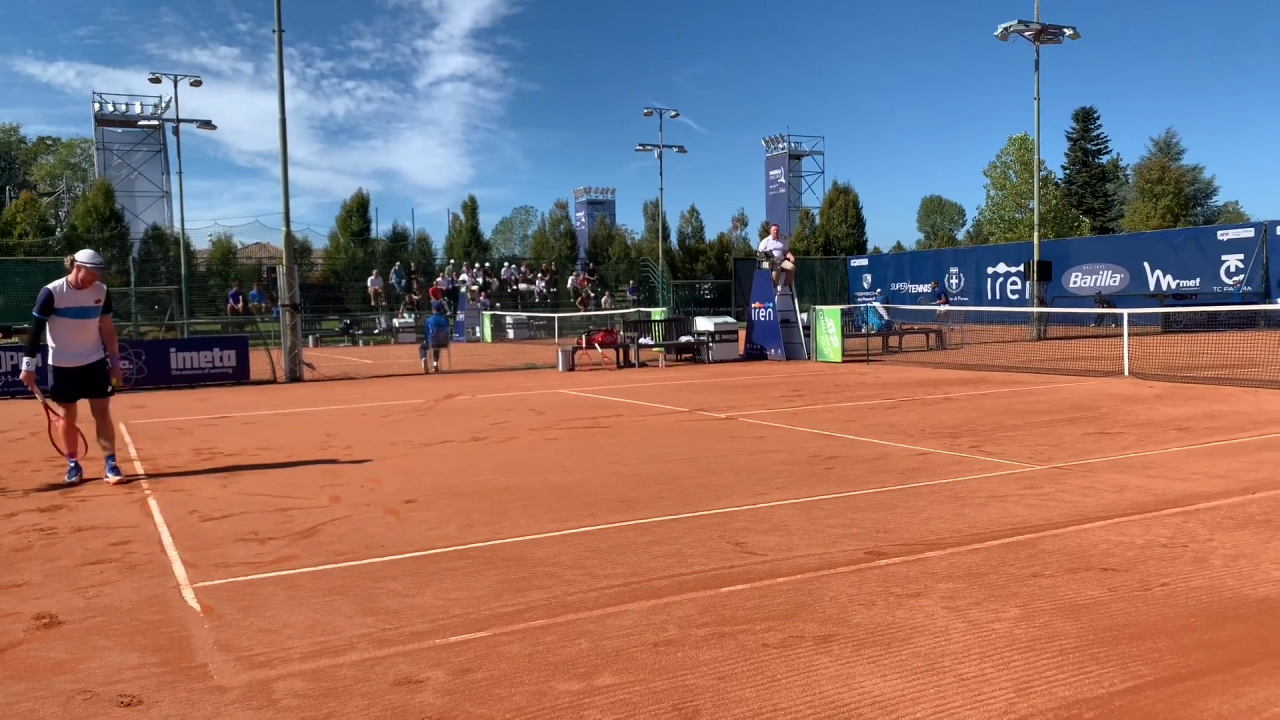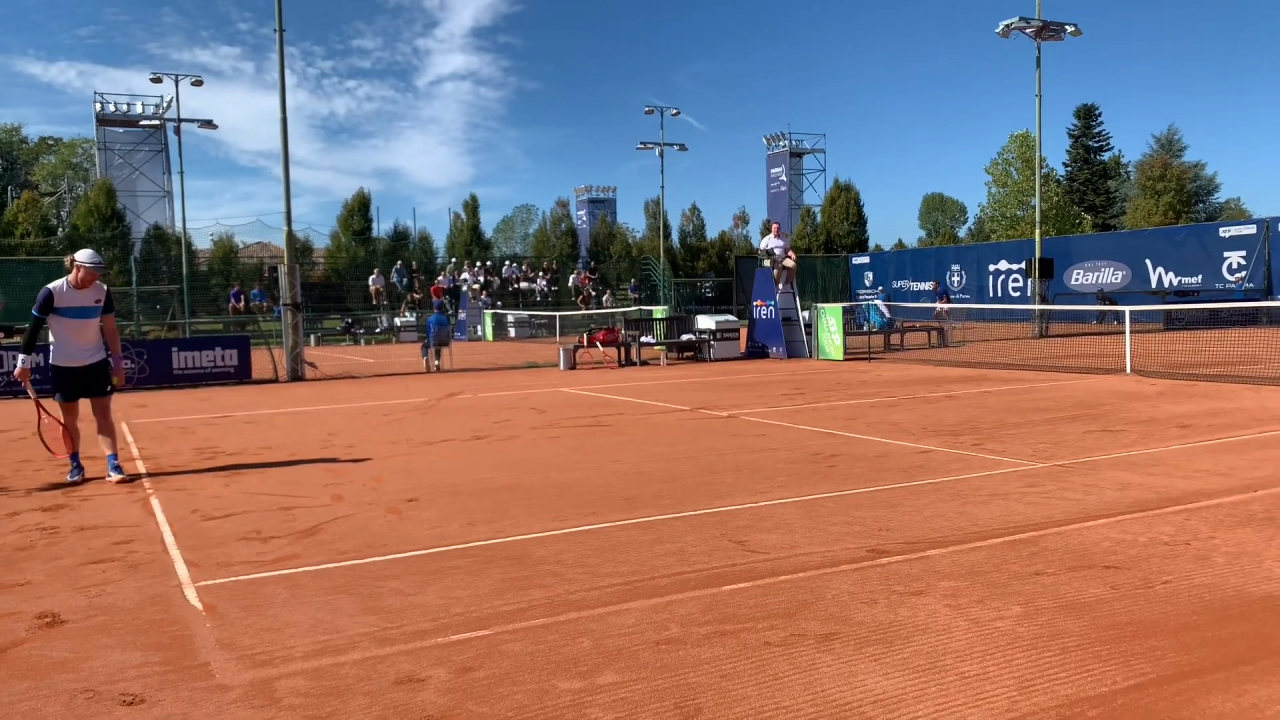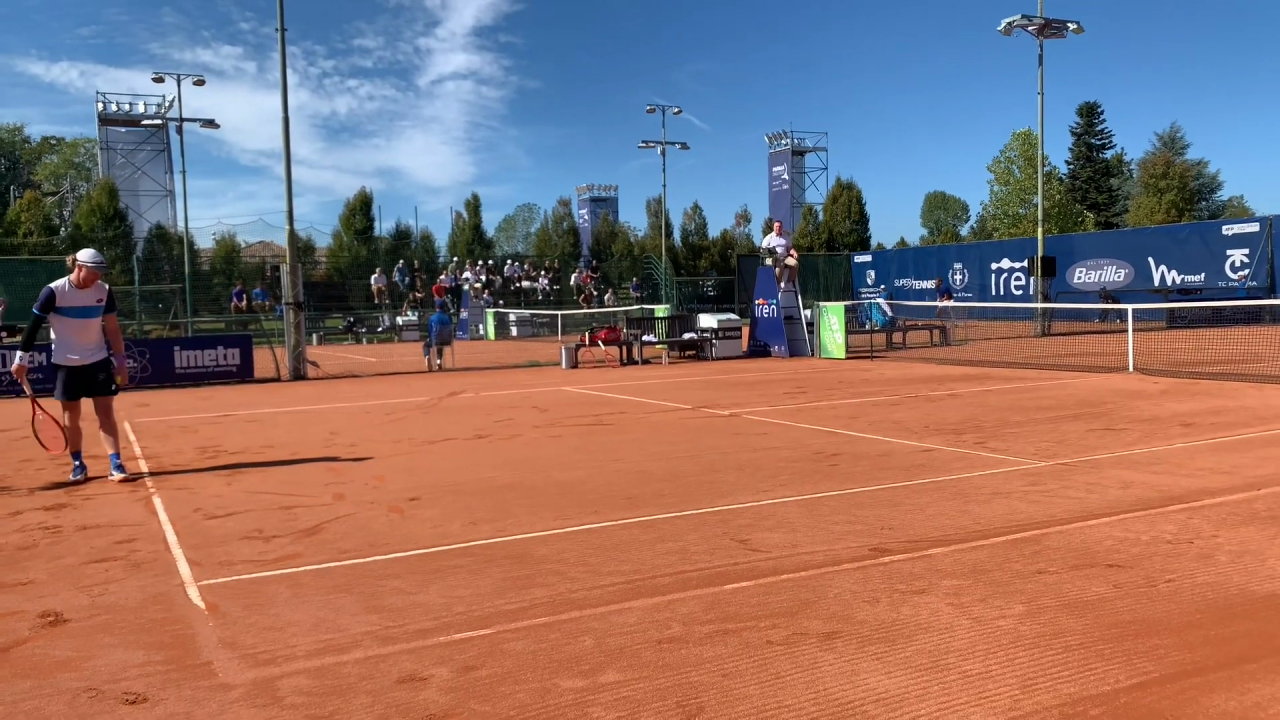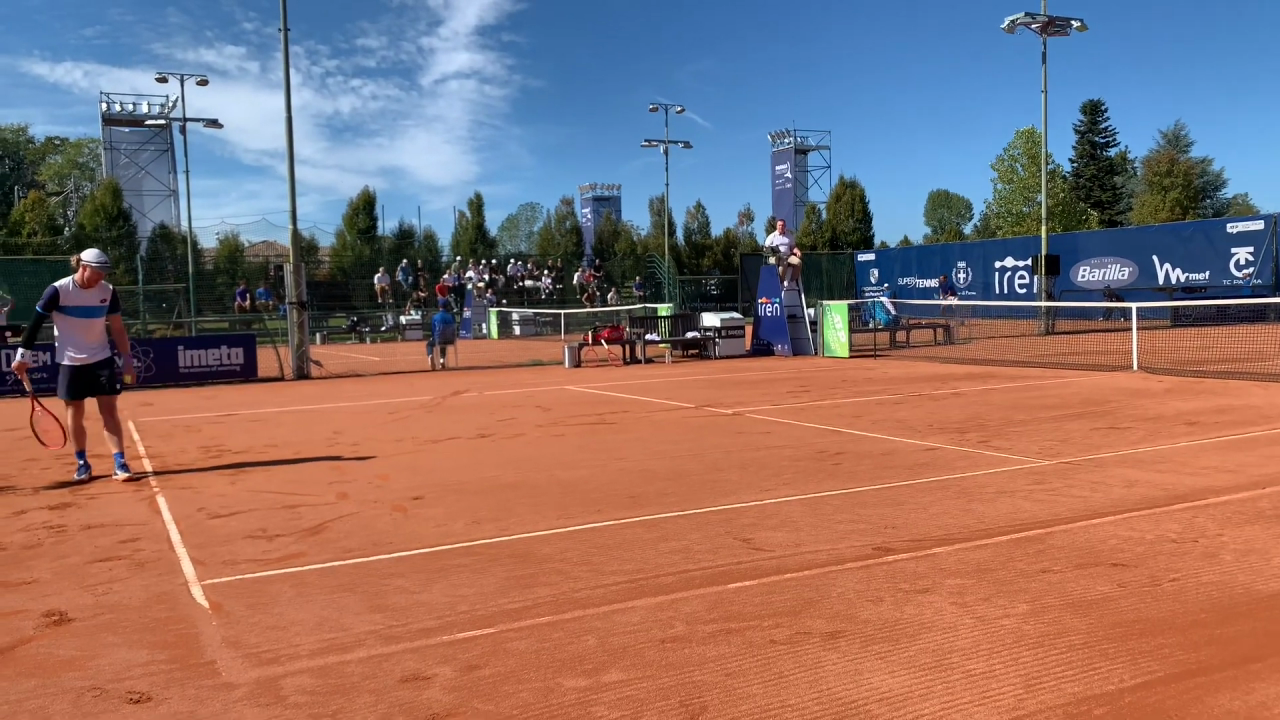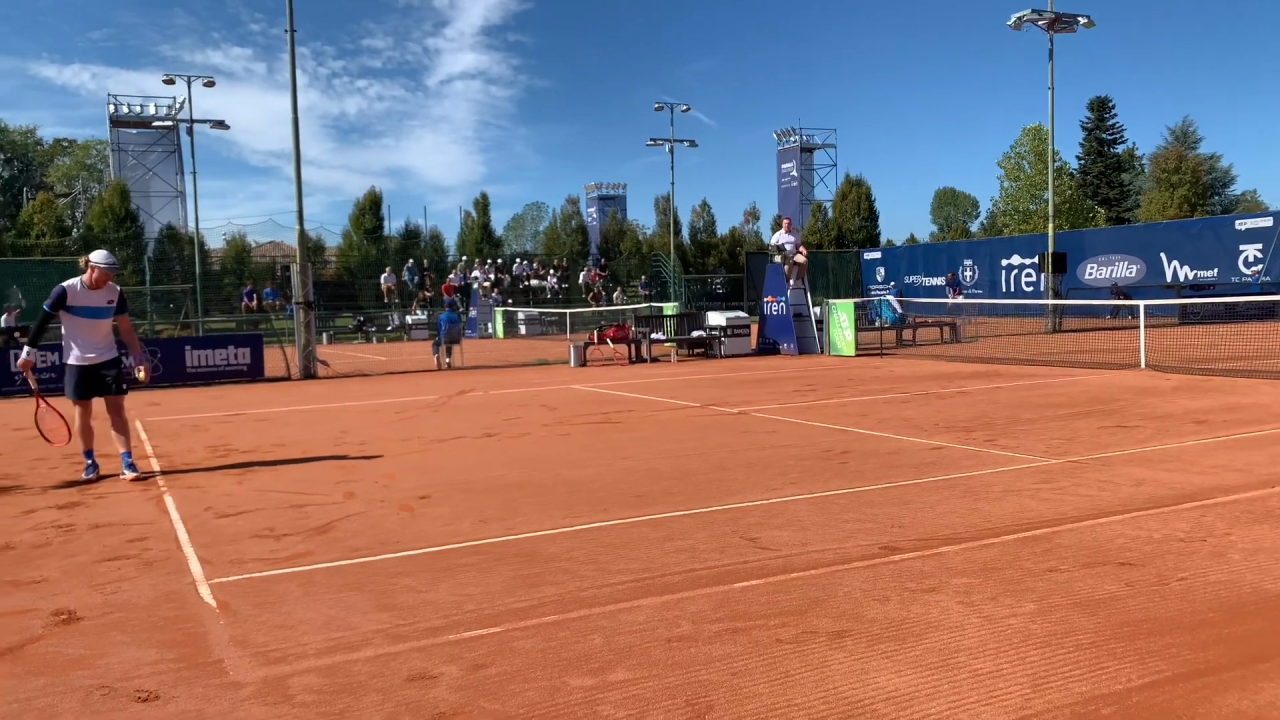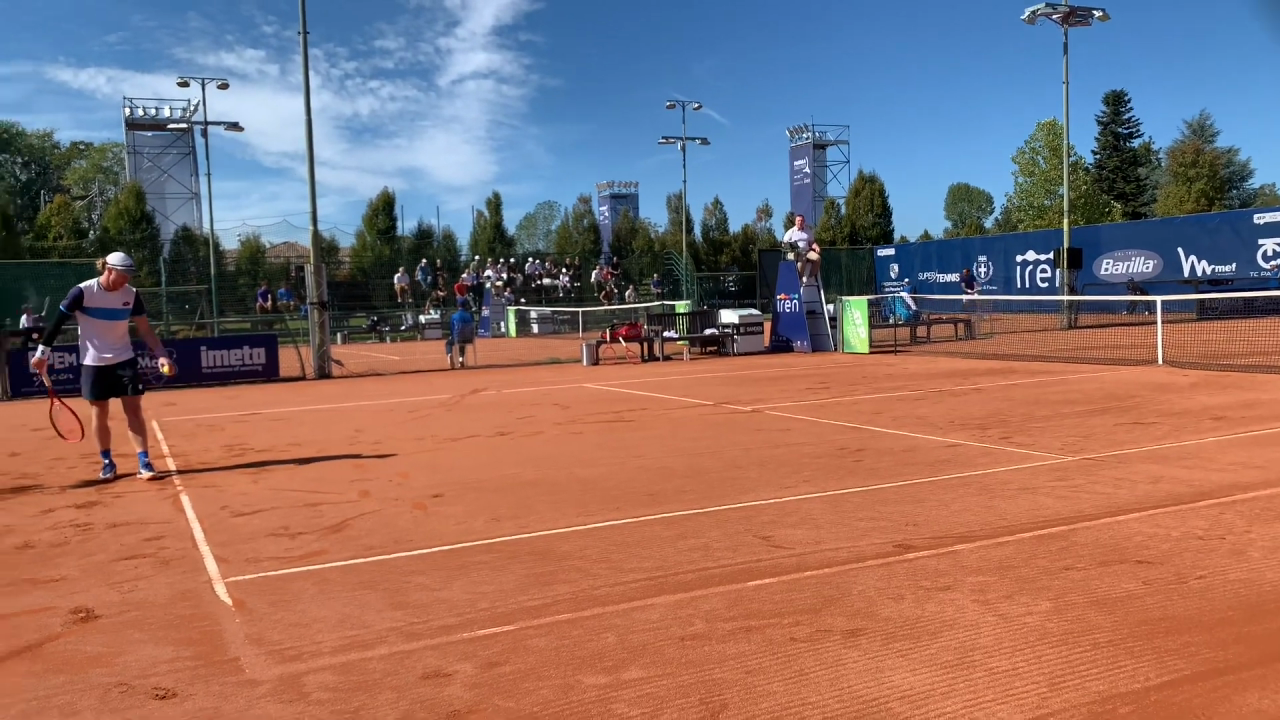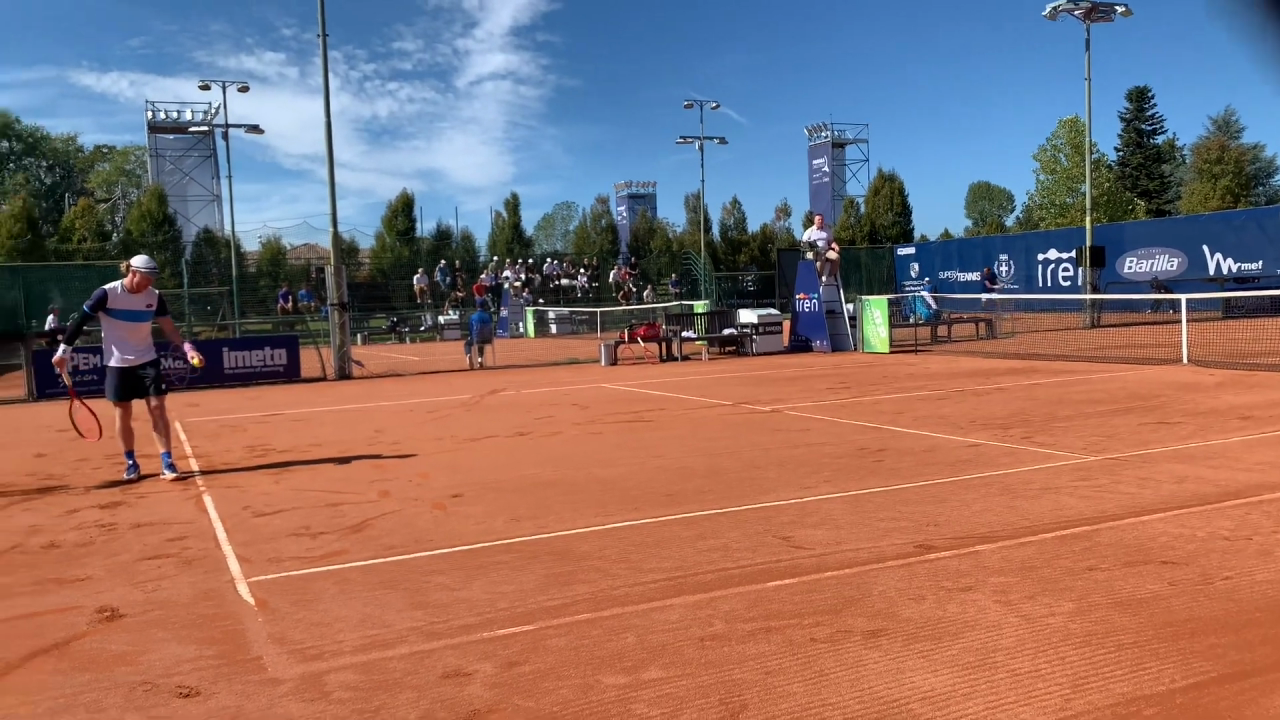
dt=0.1s
person 1, frame 1
left shoulder: (101, 292)
right shoulder: (51, 293)
left elbow: (107, 329)
right elbow: (36, 330)
left wrist: (115, 362)
right wrist: (28, 366)
left hip: (95, 361)
right hip: (62, 365)
left knee: (101, 414)
right knee: (67, 417)
left ankle: (110, 466)
right ankle: (74, 465)
person 1, frame 2
left shoulder: (102, 292)
right shoulder: (52, 292)
left elbow: (110, 329)
right elbow: (34, 328)
left wrist: (118, 361)
right wrist: (23, 362)
left hip: (96, 362)
right hip: (63, 365)
left knee: (103, 412)
right knee: (68, 416)
left ankle: (113, 465)
right ankle: (76, 465)
person 1, frame 3
left shoulder: (104, 291)
right shoulder: (53, 291)
left elbow: (112, 328)
right elbow: (34, 326)
left wrist: (120, 360)
right wrist: (21, 359)
left hip: (98, 361)
right hip: (66, 364)
left knee: (106, 411)
right knee: (70, 415)
left ankle: (115, 464)
right ankle: (78, 464)
person 1, frame 4
left shoulder: (108, 291)
right shoulder: (58, 291)
left elbow: (117, 328)
right elbow: (36, 323)
left wrist: (127, 360)
right wrist: (23, 356)
left hip: (101, 360)
right hip: (70, 363)
left knee: (109, 410)
right knee: (75, 414)
left ankle: (120, 463)
right ankle: (82, 463)
person 1, frame 5
left shoulder: (115, 292)
right shoulder: (66, 291)
left elbow: (126, 328)
right elbow: (42, 322)
left wrist: (139, 357)
right wrist: (28, 354)
left hip: (108, 360)
right hip: (77, 363)
left knee: (117, 410)
right knee: (82, 414)
left ankle: (127, 463)
right ankle: (90, 463)
person 1, frame 6
left shoulder: (131, 294)
right shoulder: (83, 292)
left elbow: (144, 329)
right elbow: (58, 321)
left wrist: (161, 355)
right wrist: (42, 353)
left hip: (124, 360)
right hip: (94, 363)
left knee: (134, 410)
right knee: (99, 414)
left ankle: (144, 462)
right ankle: (107, 462)
person 1, frame 7
left shoulder: (154, 296)
right shoulder: (107, 294)
left elbow: (170, 329)
right elbow: (80, 321)
left wrist: (188, 348)
right wrist: (63, 351)
left hip: (147, 361)
right hip: (117, 364)
left knee: (158, 410)
right knee: (123, 414)
left ankle: (167, 463)
right ankle: (131, 463)
